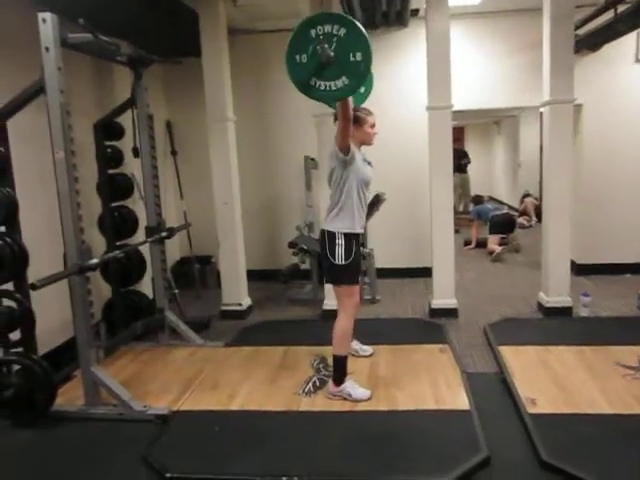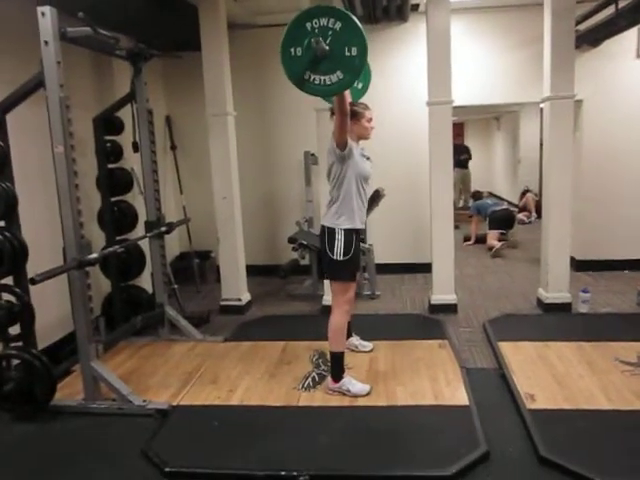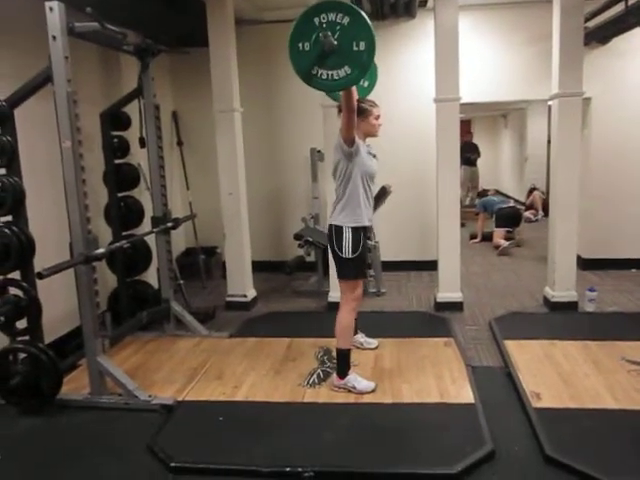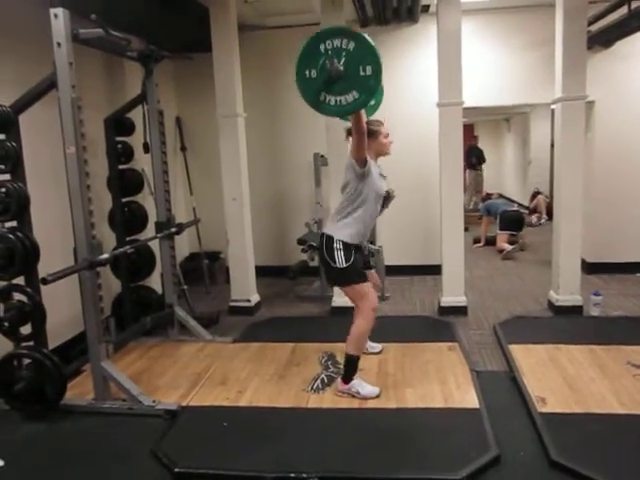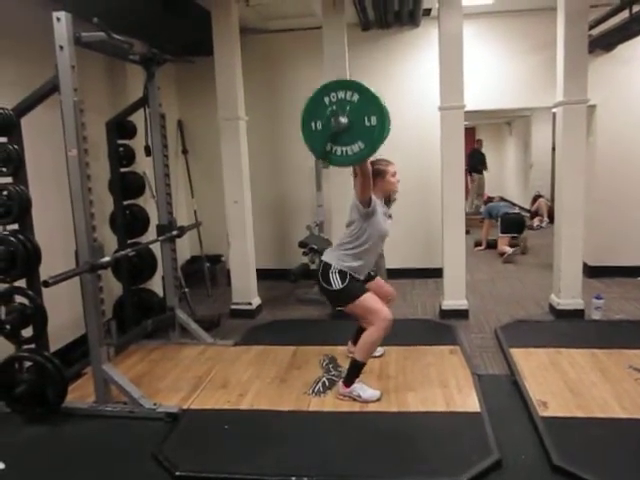
dt=0.3s
person 1, frame 1
left shoulder: (357, 154)
right shoulder: (344, 152)
left elbow: (349, 116)
right elbow: (345, 117)
left hip: (349, 234)
right hip: (339, 236)
left knee: (350, 299)
right knee: (349, 305)
left ankle: (347, 342)
right ankle: (339, 382)
person 1, frame 2
left shoulder: (356, 149)
right shoulder: (342, 148)
left elbow: (347, 112)
right elbow: (341, 112)
left hip: (350, 229)
right hip: (339, 232)
left knee: (349, 294)
right knee: (343, 301)
left ankle: (347, 337)
right ankle: (337, 378)
person 1, frame 3
left shoulder: (362, 146)
right shoulder: (349, 145)
left elbow: (354, 109)
right elbow: (349, 109)
left wrist: (354, 82)
left hip: (356, 227)
right hip: (346, 229)
left knee: (355, 293)
right knee: (351, 299)
left ankle: (353, 335)
right ankle: (342, 376)
person 1, frame 4
left shoulder: (372, 166)
right shoulder: (360, 165)
right elbow: (358, 131)
right wrist: (356, 108)
left hip: (352, 242)
right hip: (339, 244)
left knee: (373, 286)
right knee: (368, 306)
left ankle: (358, 340)
right ankle: (347, 381)
person 1, frame 5
left shoulder: (380, 204)
right shoulder: (367, 204)
left elbow: (366, 172)
right elbow: (364, 172)
left hip: (351, 270)
right hip: (334, 273)
left knee: (387, 296)
right knee: (383, 318)
left ankle: (356, 344)
right ankle: (349, 385)
